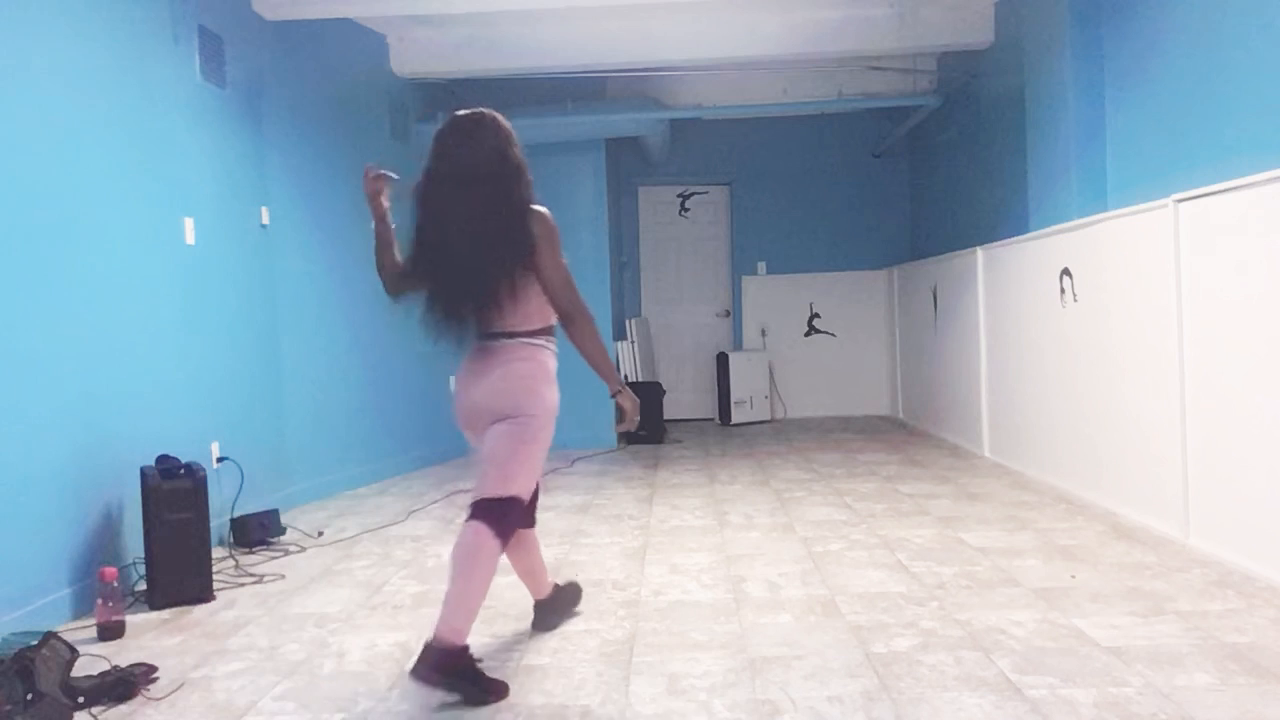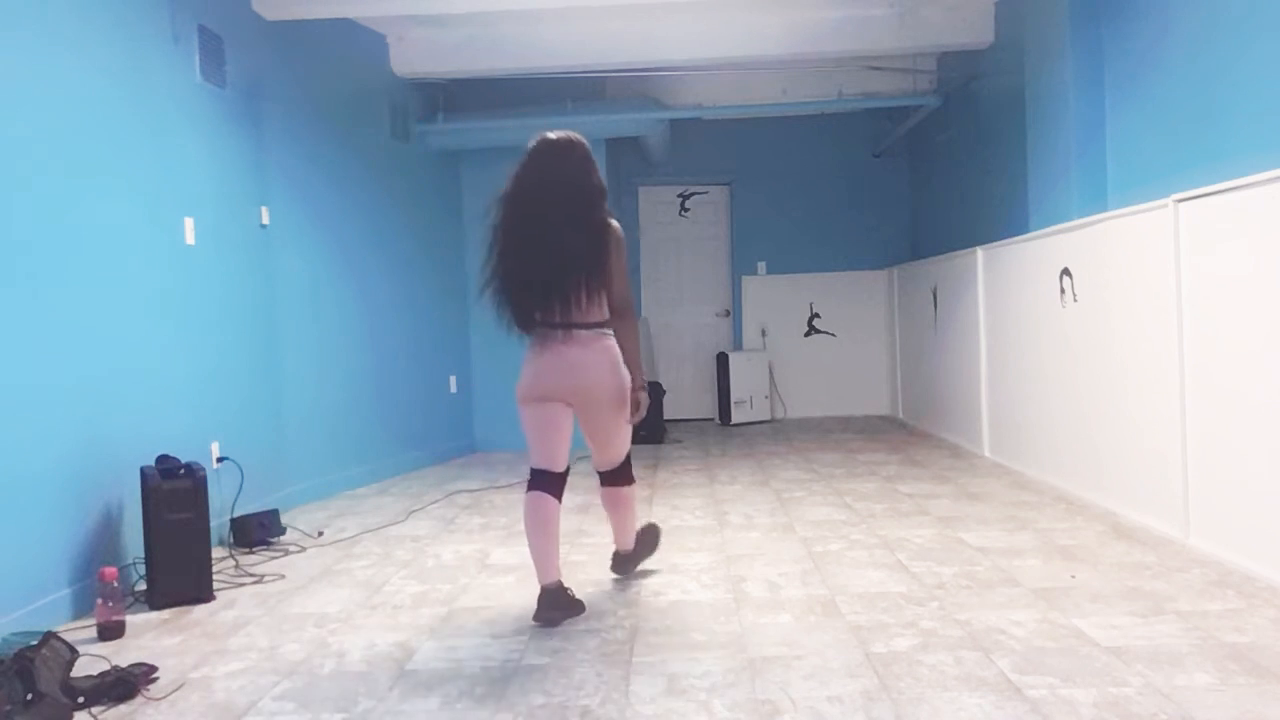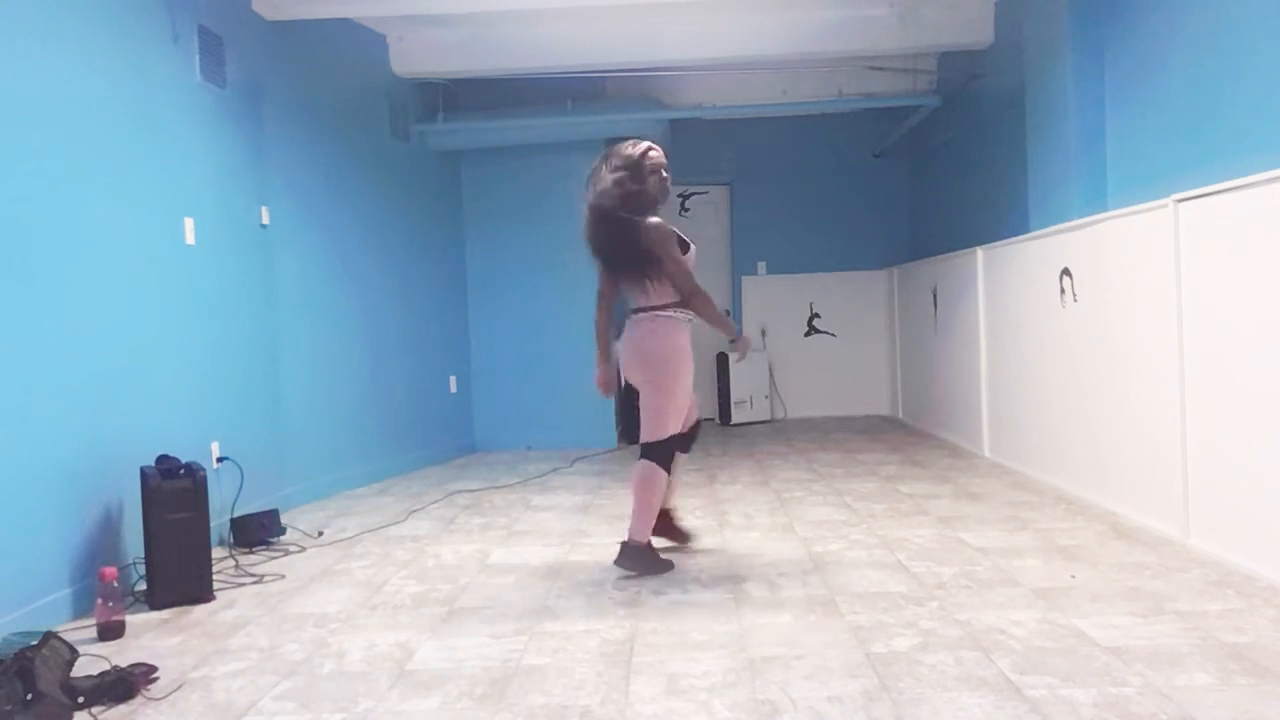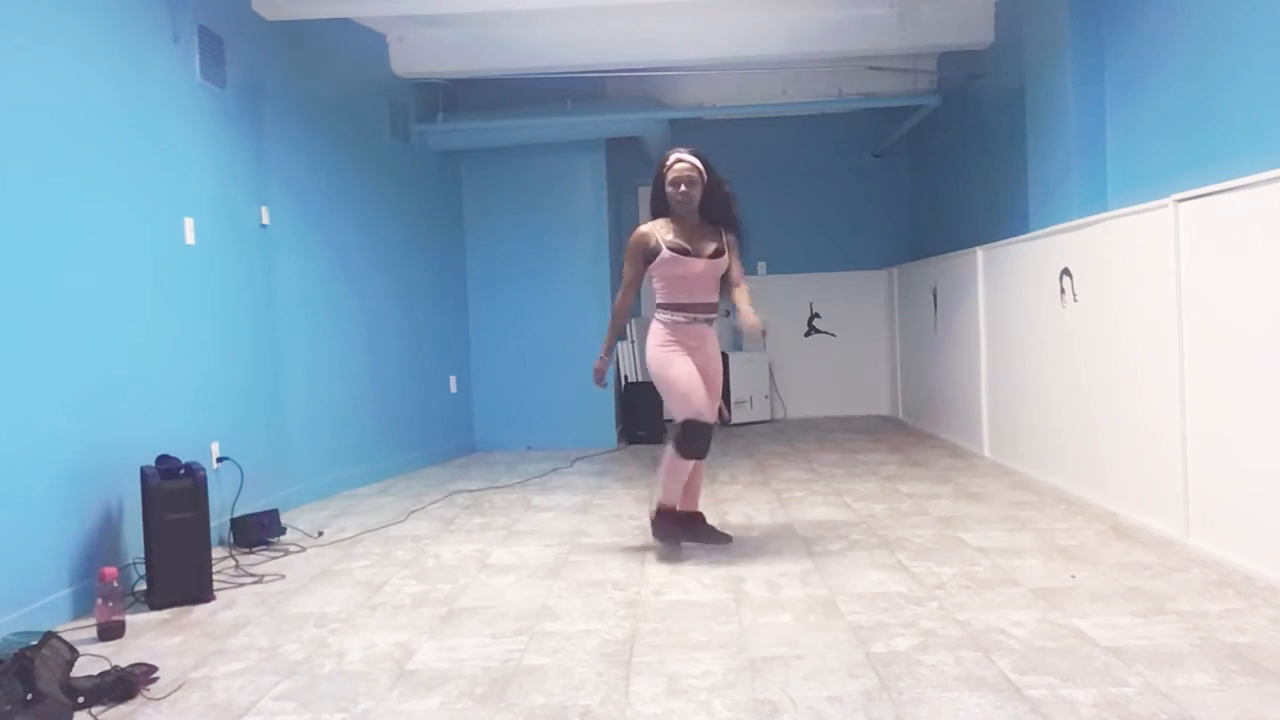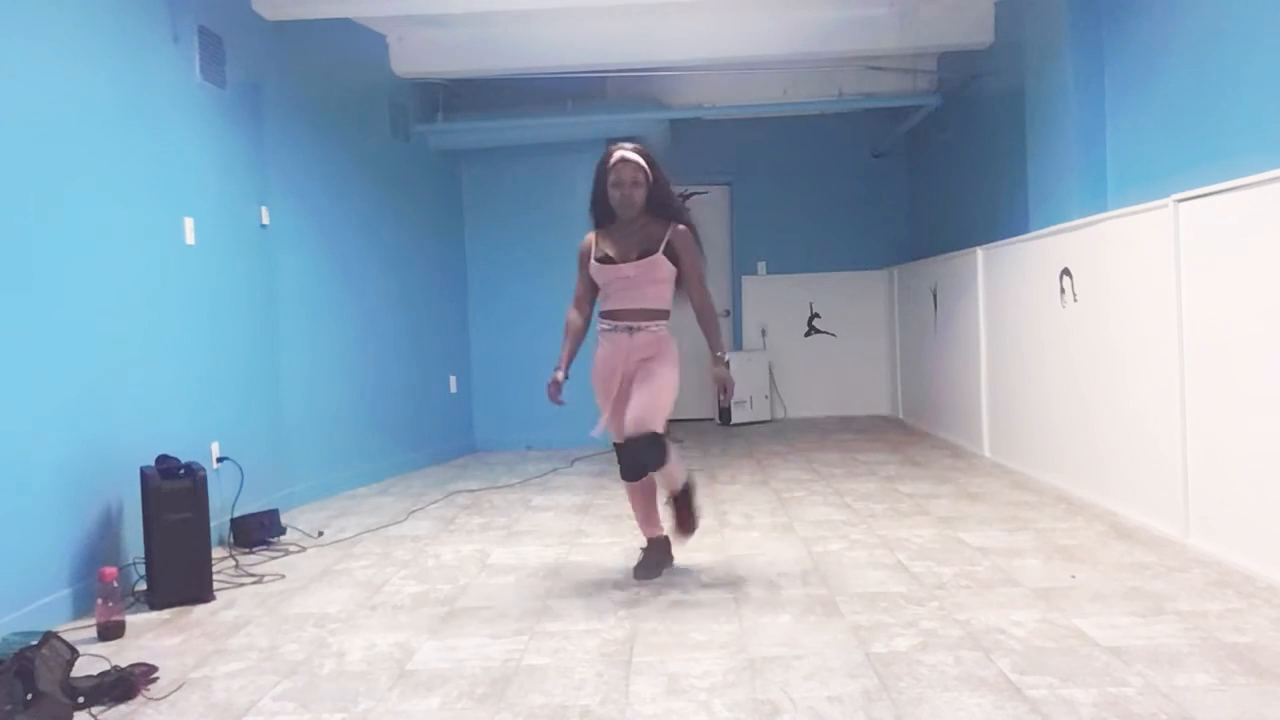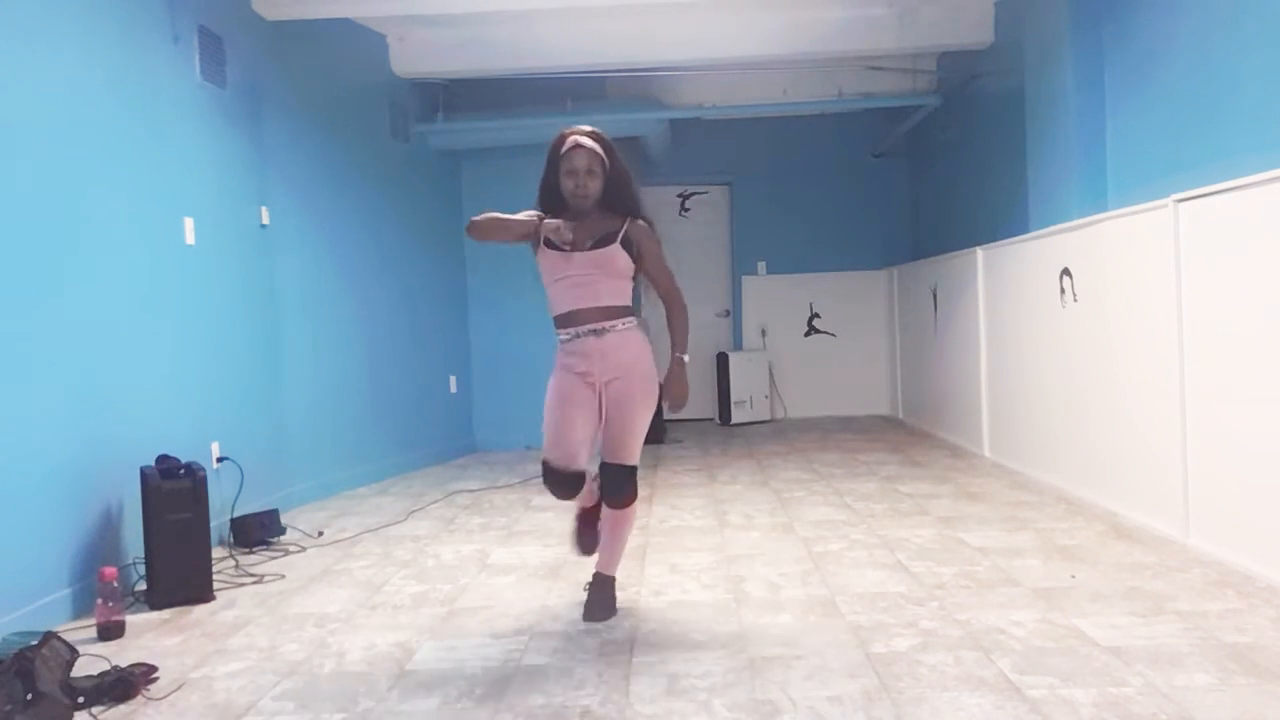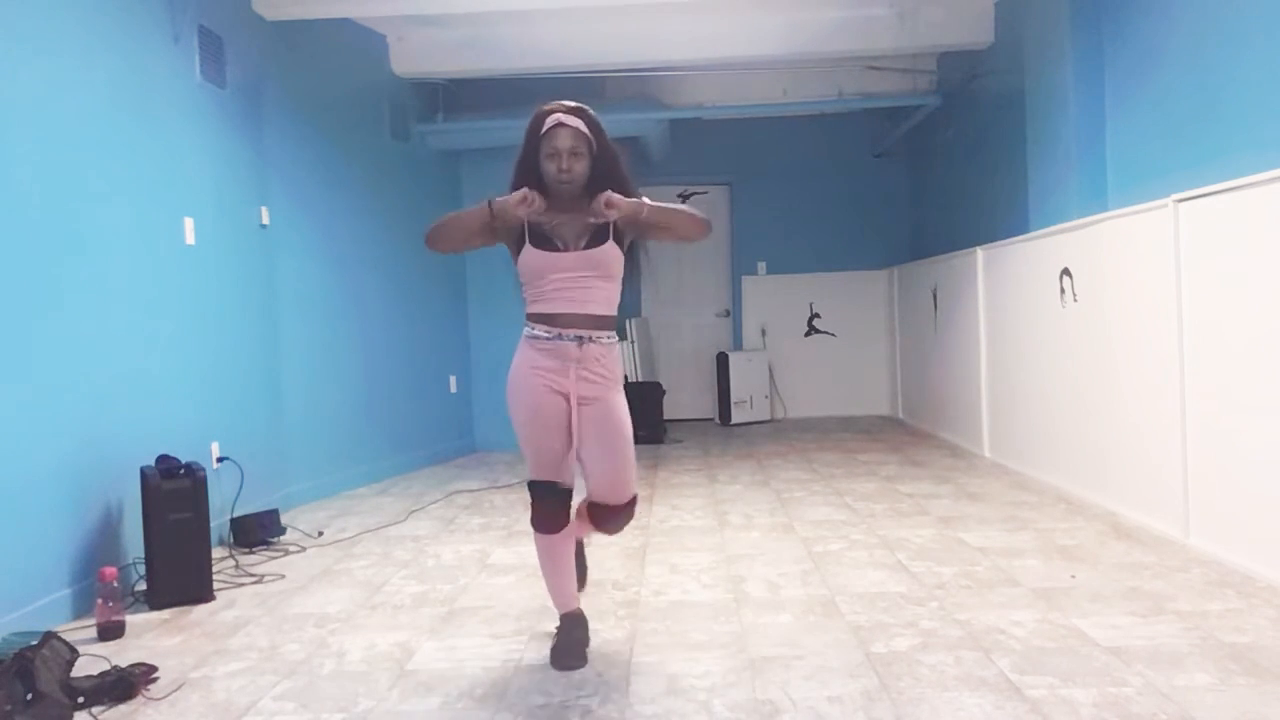
dt=0.7s
person 1, frame 1
left shoulder: (443, 228)
right shoulder: (531, 219)
left elbow: (395, 282)
right elbow: (571, 312)
left wrist: (379, 212)
right wrist: (616, 384)
left hip: (475, 380)
right hip: (525, 378)
left knee: (518, 496)
right knee: (497, 509)
left ankle: (545, 596)
right ankle: (445, 649)
person 1, frame 2
left shoulder: (517, 234)
right shoulder: (605, 233)
left elbow: (518, 309)
right elbow: (621, 312)
right wrist: (638, 380)
left hip: (541, 367)
right hip: (596, 363)
left knee: (544, 474)
right knee: (614, 465)
left ankle: (550, 588)
right ankle: (627, 548)
person 1, frame 3
left shoulder: (614, 229)
right shoulder: (653, 228)
left elbow: (605, 302)
right elbow: (689, 291)
left wrist: (605, 360)
right wrist: (733, 333)
left hip: (635, 342)
right hip: (663, 340)
left knee: (685, 425)
right knee: (659, 441)
left ankle: (659, 512)
right ankle: (636, 545)
person 1, frame 4
left shoulder: (722, 236)
right shoulder: (647, 235)
left elbow: (737, 282)
right elbow: (626, 297)
left wrist: (748, 313)
right wrist: (606, 351)
left hip: (707, 342)
right hip: (667, 339)
left knee: (702, 429)
right knee: (695, 424)
left ankle: (687, 515)
right ankle: (666, 508)
person 1, frame 5
left shoulder: (676, 235)
right shoulder: (592, 243)
left elbow: (700, 300)
right elbow: (579, 308)
left wrist: (718, 358)
right wrist: (563, 366)
left hip: (656, 349)
right hip: (608, 353)
left knee: (643, 438)
right knee: (627, 451)
left ankle: (679, 486)
right ankle: (655, 542)
person 1, frame 6
left shoulder: (632, 230)
right shoulder: (541, 226)
left elbow: (673, 299)
right elbow: (477, 227)
left wrist: (678, 363)
right wrist: (540, 228)
left hip: (627, 354)
right hip: (572, 360)
left knee: (620, 470)
right knee: (561, 471)
left ankle: (604, 578)
right ankle: (589, 505)
person 1, frame 7
left shoulder: (619, 217)
right shoulder: (520, 218)
left elbow: (699, 227)
right elbow: (437, 240)
left wrist: (634, 207)
right wrist: (496, 209)
left hip: (600, 364)
right hip: (537, 363)
left knee: (616, 502)
right knee: (547, 492)
left ankle: (573, 535)
right ankle: (570, 618)
